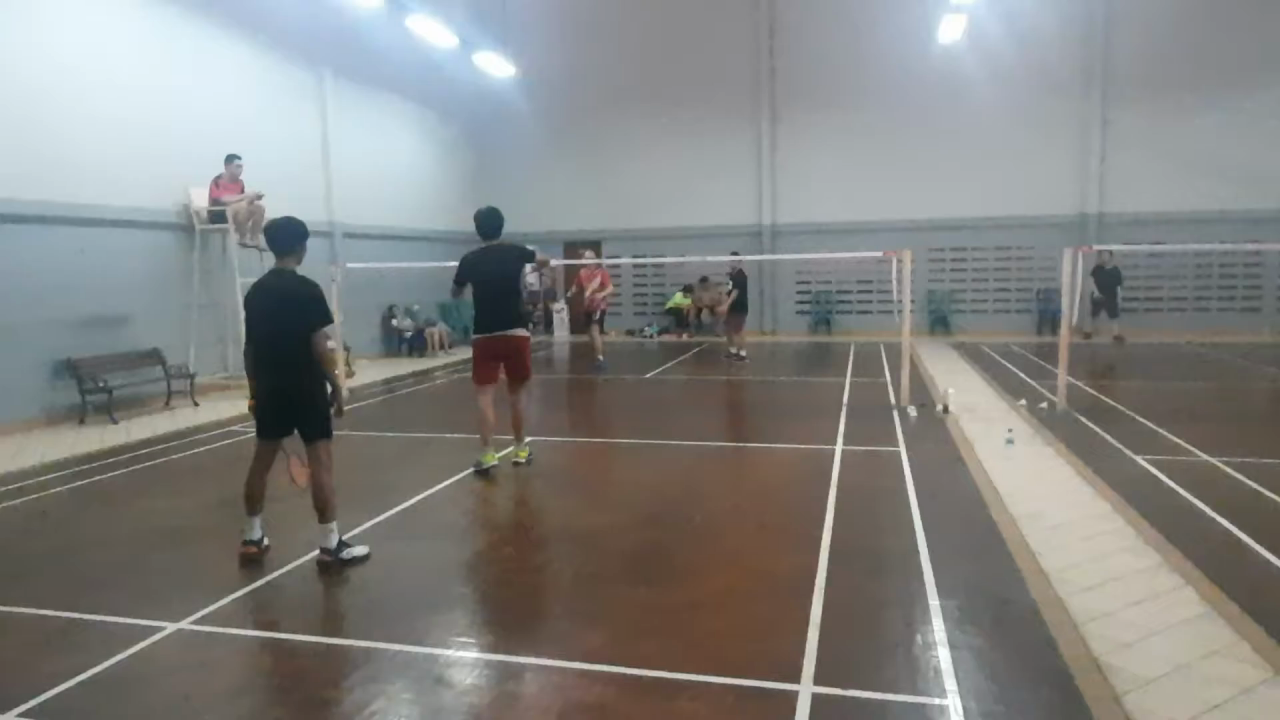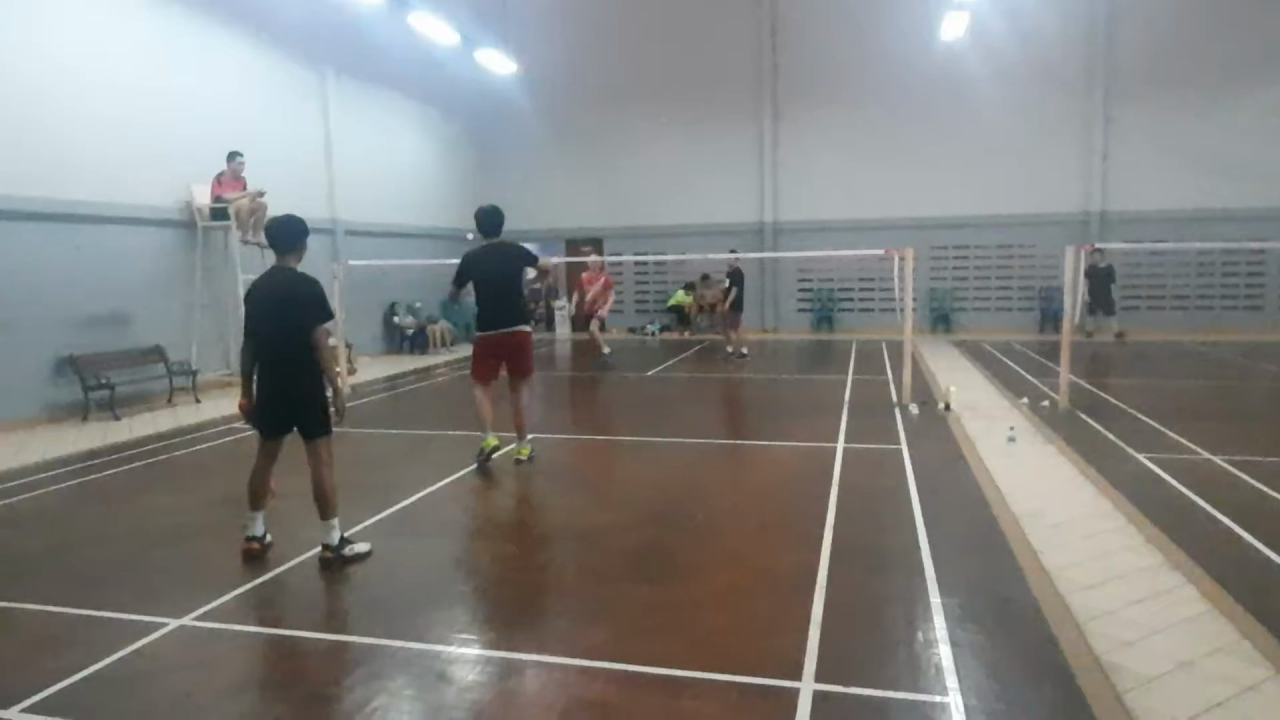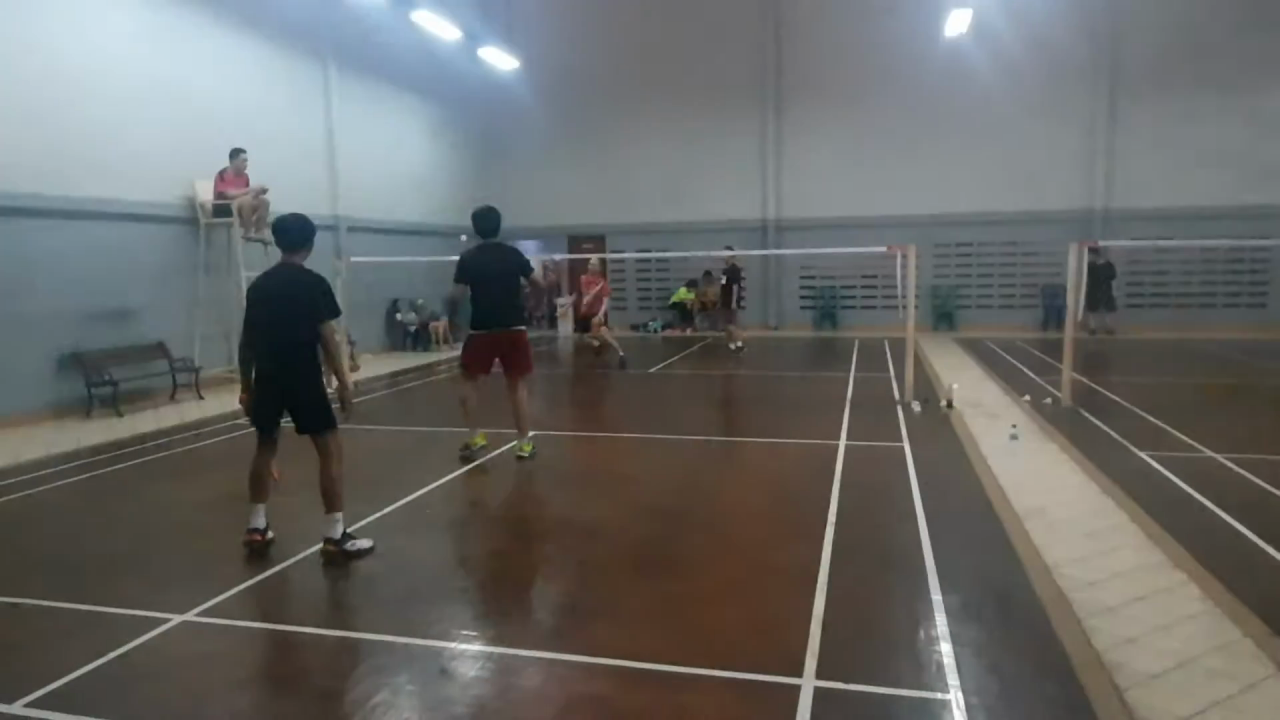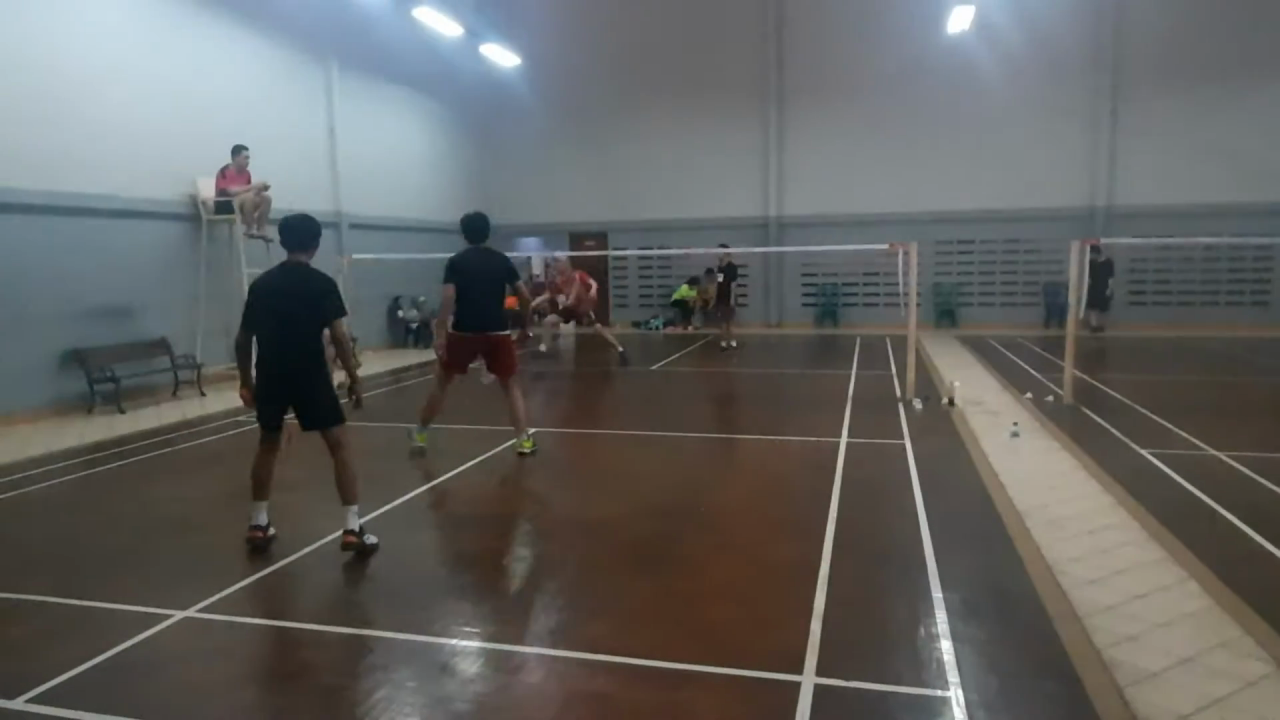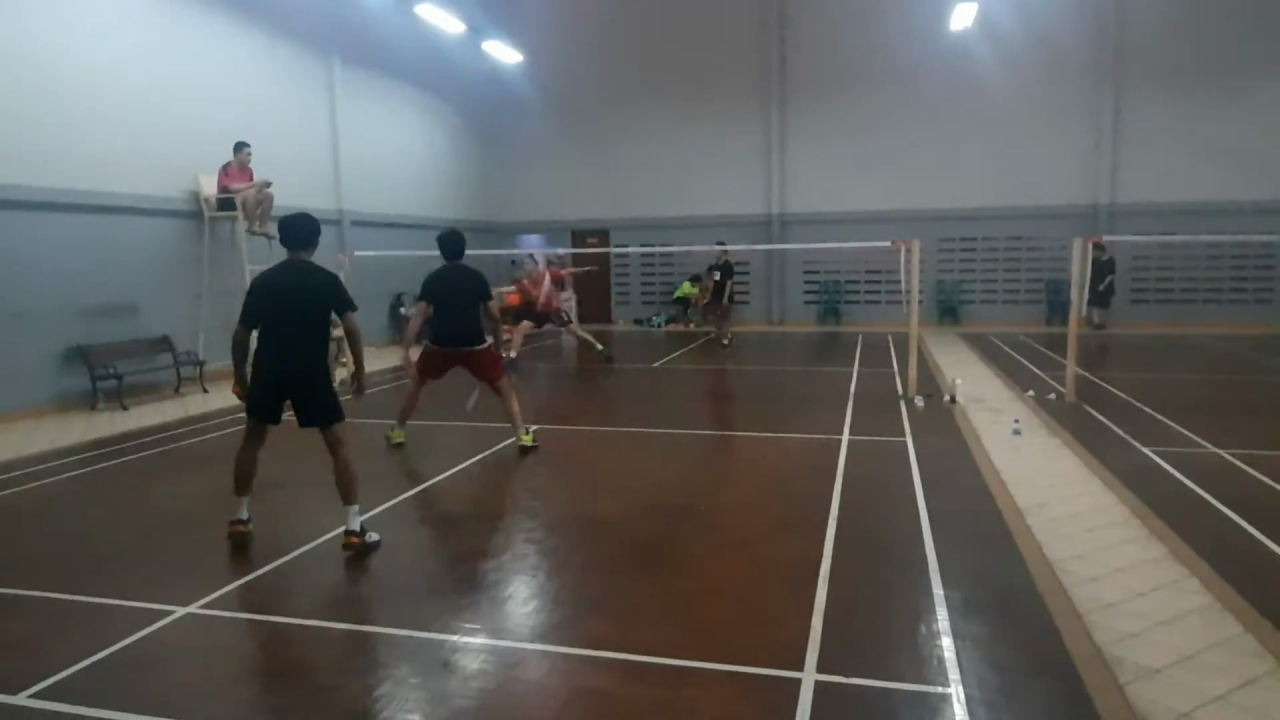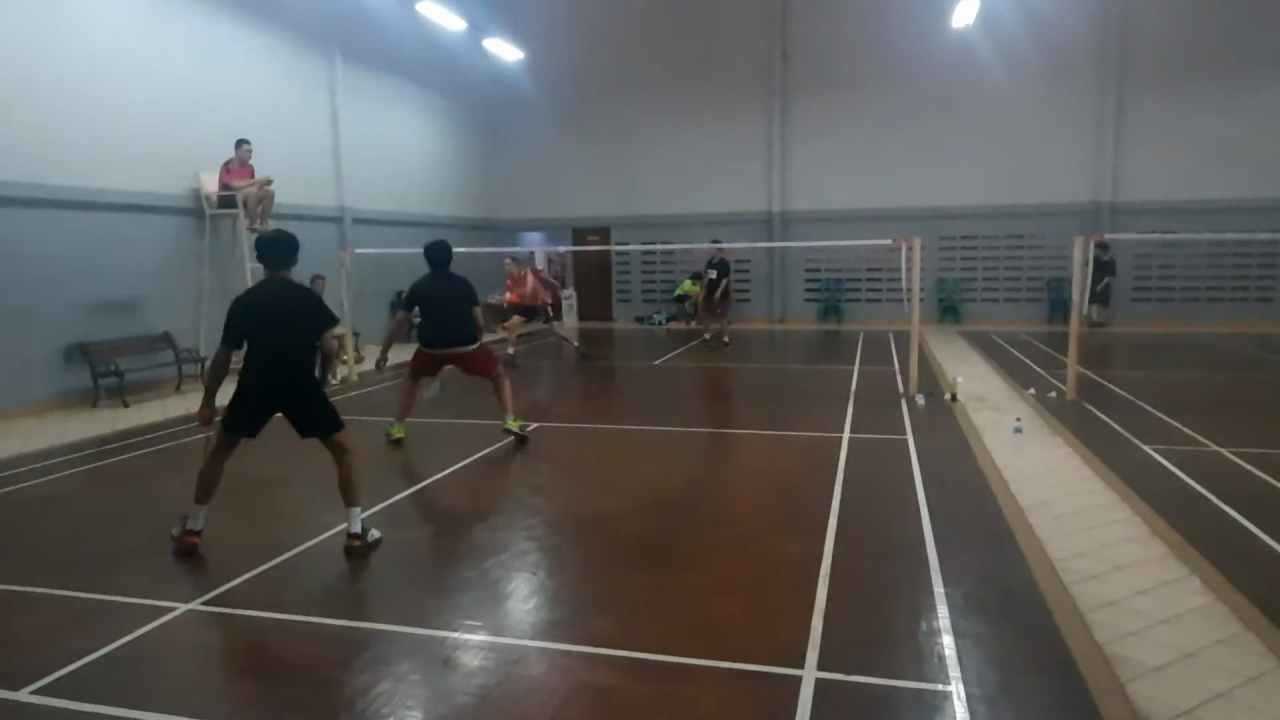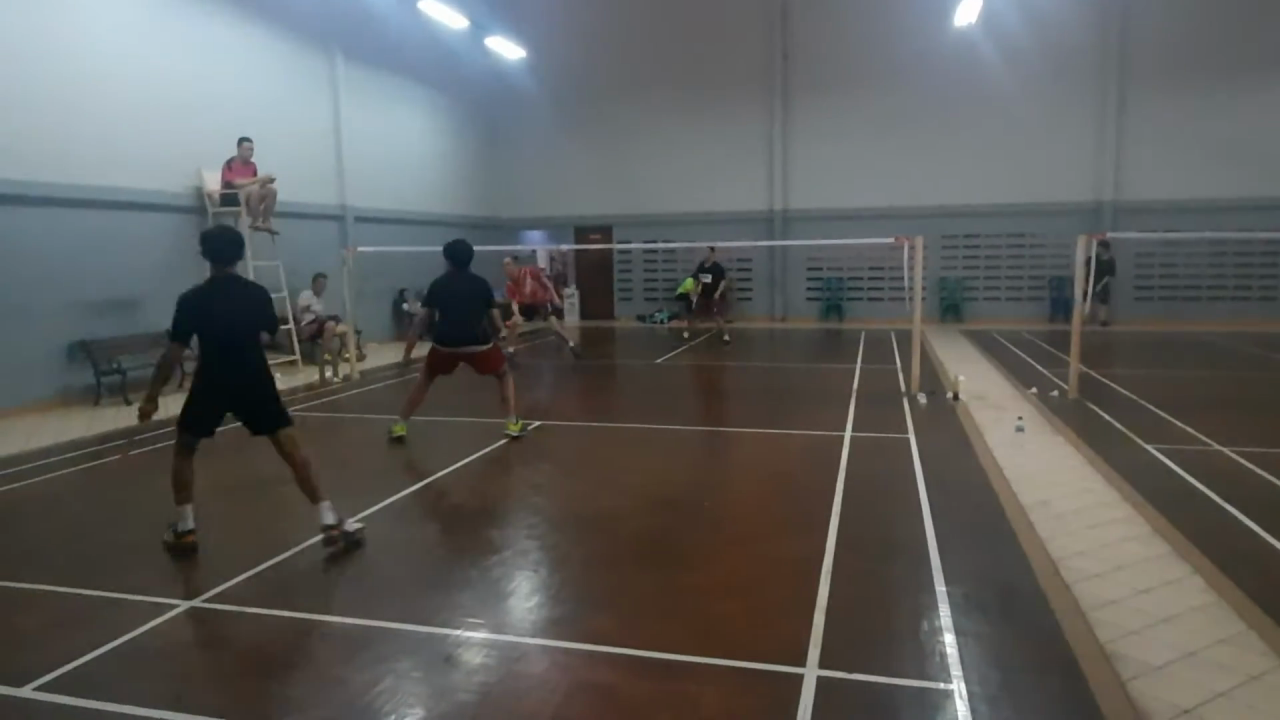
dt=0.2s
person 1, frame 1
left shoulder: (255, 292)
right shoulder: (307, 289)
left elbow: (250, 350)
right elbow: (319, 346)
left wrist: (254, 393)
right wrist: (336, 387)
left hip: (269, 389)
right hip: (305, 388)
left knee: (262, 460)
right knee: (320, 462)
left ankle: (251, 539)
right ankle: (330, 545)
person 1, frame 2
left shoulder: (255, 289)
right shoulder: (307, 286)
left elbow: (248, 347)
right elbow: (320, 343)
left wrist: (247, 393)
right wrist: (336, 388)
left hip: (269, 386)
right hip: (304, 384)
left knee: (265, 456)
right knee: (321, 459)
left ankle: (255, 535)
right ankle: (332, 542)
person 1, frame 3
left shoulder: (258, 285)
right shoulder: (314, 284)
left elbow: (246, 342)
right elbow: (327, 338)
left wrist: (246, 386)
right wrist: (344, 383)
left hip: (266, 381)
right hip: (303, 379)
left knee: (265, 449)
right knee: (330, 453)
left ankle: (256, 527)
right ankle: (335, 536)
person 1, frame 4
left shoulder: (262, 284)
right shoulder: (322, 283)
left elbow: (243, 339)
right elbow: (339, 335)
left wrist: (245, 380)
right wrist: (354, 377)
left hip: (270, 377)
right hip: (311, 376)
left knee: (268, 448)
right knee: (340, 447)
left ankle: (259, 525)
right ankle: (352, 529)
person 1, frame 5
left shoulder: (262, 282)
right shoulder: (327, 280)
left elbow: (241, 336)
right elbow: (352, 327)
left wrist: (240, 376)
right wrist: (359, 367)
left hip: (267, 374)
right hip: (312, 374)
left knee: (251, 441)
right knee: (339, 448)
left ankle: (241, 520)
right ankle: (354, 530)
person 1, frame 6
left shoulder: (244, 302)
right shoulder: (307, 299)
left elbow: (223, 359)
right elbow: (329, 348)
left wrist: (207, 403)
right wrist: (321, 378)
left hip: (256, 386)
right hip: (303, 387)
left knee: (218, 452)
right knee: (344, 451)
left ankle: (192, 529)
right ankle: (356, 532)
person 1, frame 7
left shoulder: (192, 300)
right shoulder: (258, 294)
left elbow: (173, 355)
right elbow: (267, 337)
left wrist: (151, 397)
left hip: (212, 386)
right hip: (255, 382)
left knee: (184, 449)
right knee: (292, 450)
left ankle: (184, 530)
right ankle: (330, 523)
person 2, frame 1
left shoulder: (469, 260)
right shoulder: (515, 252)
left elbow: (456, 293)
right elbow: (544, 261)
right wrist: (541, 261)
left hip: (485, 335)
right hip: (516, 333)
left knee: (485, 393)
right knee: (516, 391)
left ankle: (488, 453)
right ankle: (520, 448)
person 2, frame 2
left shoulder: (471, 259)
right shoulder: (517, 251)
left elbow: (452, 296)
right elbow: (546, 269)
right wrist: (537, 272)
left hip: (487, 332)
right hip: (518, 329)
left knee: (482, 388)
right knee: (518, 387)
left ankle: (489, 437)
right ankle: (523, 446)
person 2, frame 3
left shoulder: (468, 258)
right shoulder: (514, 254)
left elbow: (457, 296)
right elbow: (538, 284)
left hip: (481, 331)
right hip: (514, 328)
left knee: (468, 381)
right knee: (517, 385)
left ankle: (475, 436)
right ankle: (524, 443)
person 2, frame 4
left shoulder: (456, 262)
right shoulder: (502, 260)
left elbow: (447, 300)
right elbow: (525, 297)
left wrist: (440, 336)
left hip: (462, 333)
right hip: (497, 332)
left knee: (442, 381)
right knee: (511, 386)
left ankle: (421, 433)
right ankle: (524, 440)
person 2, frame 5
left shoulder: (432, 279)
right shoulder: (477, 277)
left elbow: (418, 316)
right elbow: (494, 315)
left wrist: (405, 351)
right wrist: (496, 344)
left hip: (440, 346)
right hip: (475, 345)
left knee: (418, 382)
right knee: (503, 387)
left ankle: (398, 431)
right ankle: (522, 434)
person 2, frame 6
left shoulder: (419, 286)
right shoulder: (464, 284)
left elbow: (399, 323)
right elbow: (479, 323)
left wrist: (383, 353)
right wrist: (475, 347)
left hip: (431, 348)
right hip: (466, 346)
left knee: (412, 379)
right knee: (499, 376)
left ankle: (397, 427)
right ankle: (510, 421)
person 2, frame 7
left shoulder: (438, 284)
right shoulder: (482, 285)
left elbow: (421, 322)
right elbow: (497, 325)
left wrist: (407, 353)
right wrist: (491, 349)
left hip: (444, 345)
right hip: (479, 345)
left knee: (425, 380)
right knee: (503, 373)
left ankle: (400, 426)
right ankle: (512, 423)
